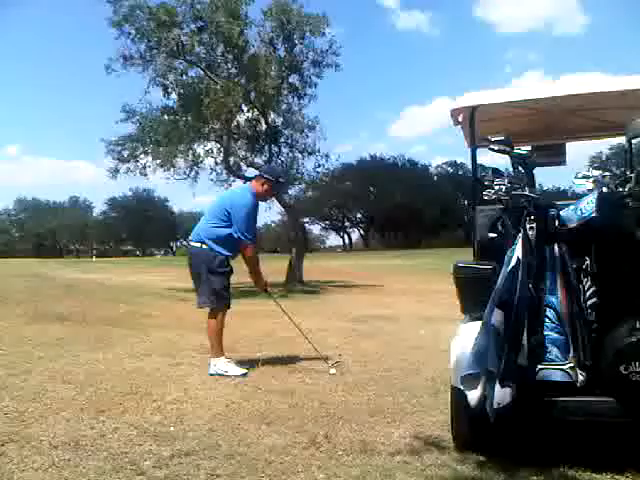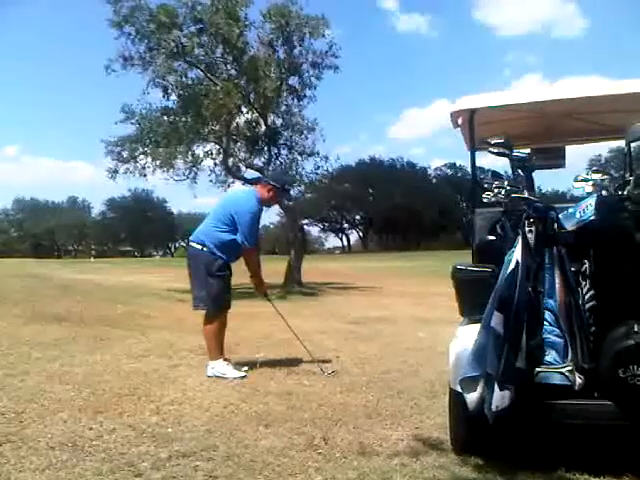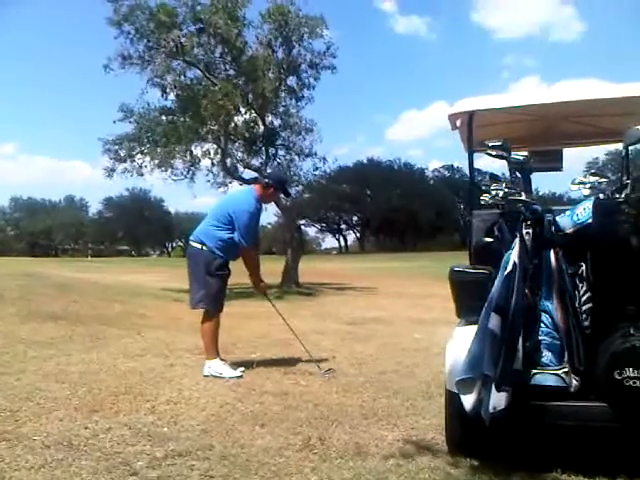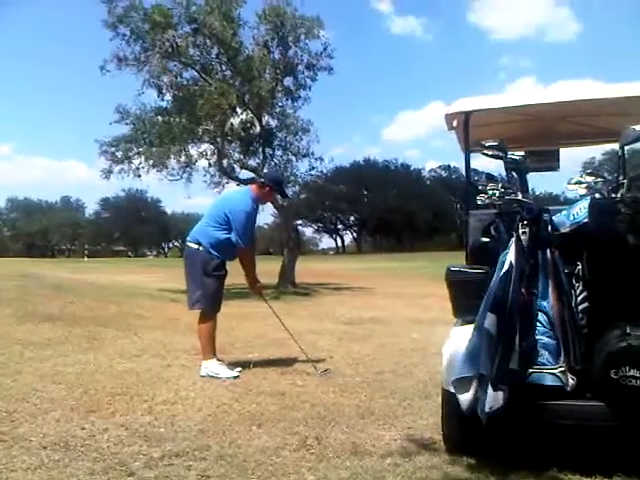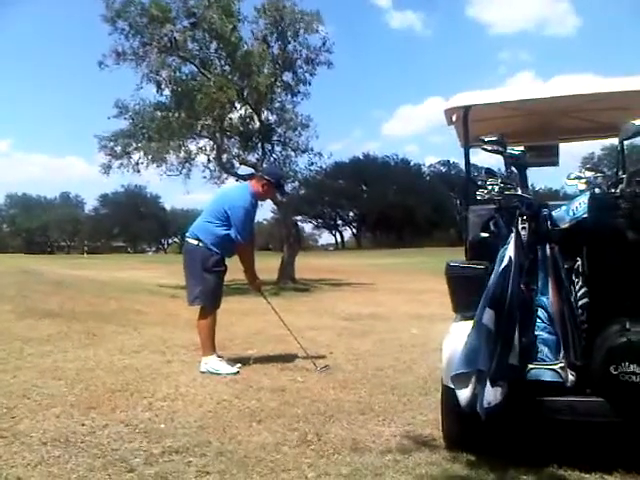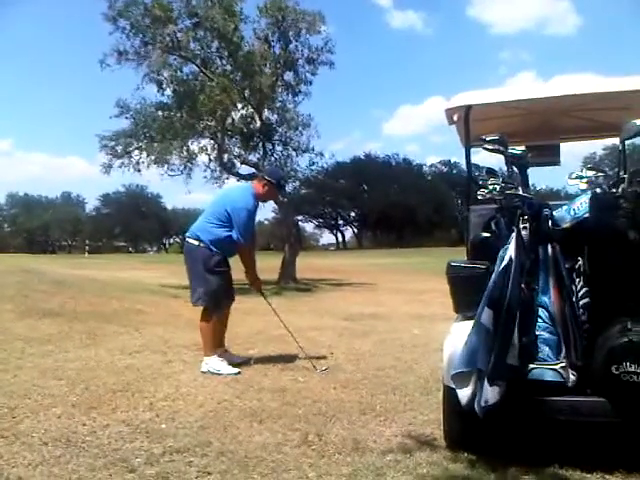
dt=0.5s
person 1, frame 1
left shoulder: (245, 195)
right shoulder: (244, 200)
left elbow: (248, 240)
right elbow: (246, 244)
left wrist: (255, 273)
right wrist: (257, 275)
left hip: (212, 252)
right hip: (207, 251)
left knee: (219, 307)
right knee: (217, 306)
left ankle: (218, 358)
right ankle: (217, 361)
person 1, frame 2
left shoulder: (247, 195)
right shoulder: (249, 206)
left elbow: (251, 245)
right elbow: (249, 249)
left wrist: (256, 276)
right wrist: (258, 280)
left hip: (212, 253)
right hip: (207, 253)
left knee: (221, 309)
right knee: (214, 309)
left ankle: (219, 359)
right ankle: (215, 363)
person 1, frame 3
left shoulder: (248, 196)
right shoulder: (247, 204)
left elbow: (251, 243)
right elbow: (246, 247)
left wrist: (256, 275)
right wrist: (256, 278)
left hip: (212, 253)
right hip: (206, 252)
left knee: (215, 308)
right knee: (211, 308)
left ankle: (215, 359)
right ankle: (212, 363)
person 1, frame 4
left shoulder: (246, 198)
right shoulder: (243, 204)
left elbow: (248, 243)
right elbow: (242, 247)
left wrist: (252, 275)
right wrist: (252, 279)
left hip: (209, 254)
right hip: (203, 253)
left knee: (212, 309)
right knee: (208, 309)
left ankle: (212, 359)
right ankle: (208, 363)
person 1, frame 5
left shoulder: (246, 195)
right shoulder: (242, 200)
left elbow: (247, 239)
right elbow: (241, 243)
left wrist: (251, 272)
right wrist: (252, 275)
left hip: (210, 250)
right hip: (202, 249)
left knee: (212, 305)
right knee: (208, 305)
left ankle: (212, 355)
right ankle: (208, 359)
person 1, frame 6
left shoulder: (246, 194)
right shoulder: (244, 201)
left elbow: (249, 239)
right elbow: (243, 244)
left wrist: (251, 272)
right wrist: (253, 276)
left hip: (212, 250)
right hip: (203, 249)
left knee: (224, 301)
right knee: (211, 304)
left ankle: (220, 351)
right ankle: (210, 359)
